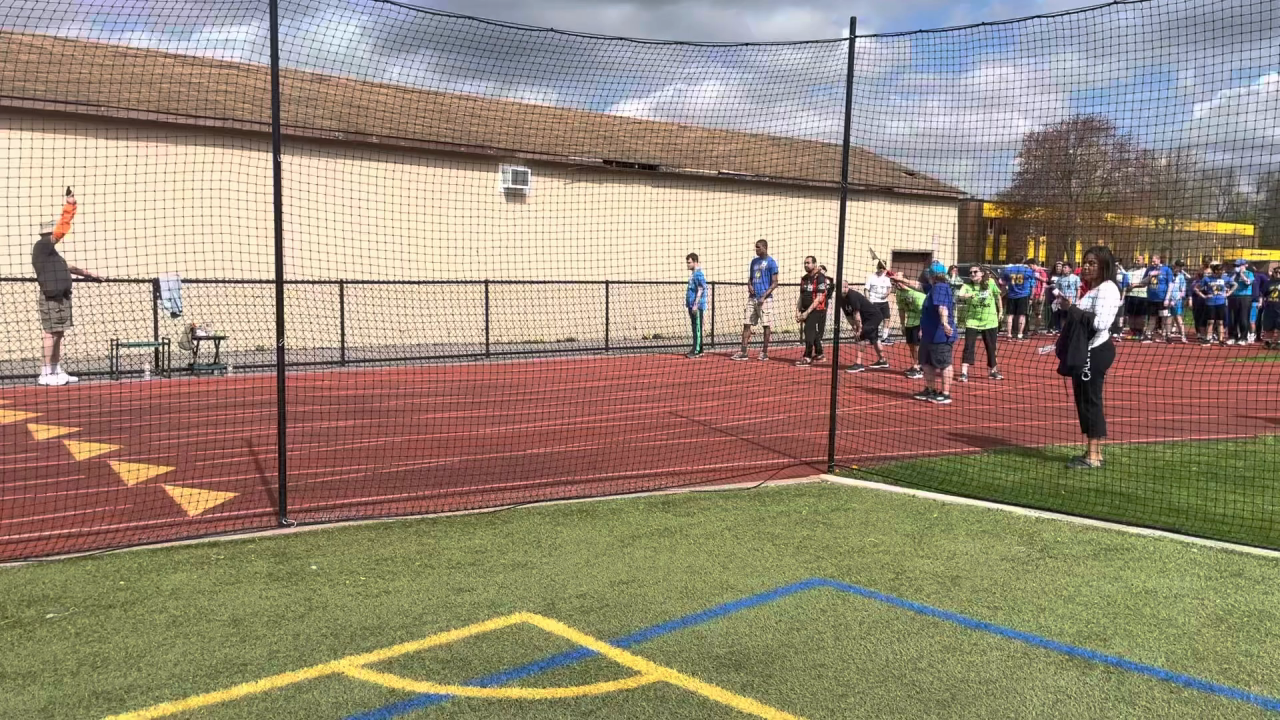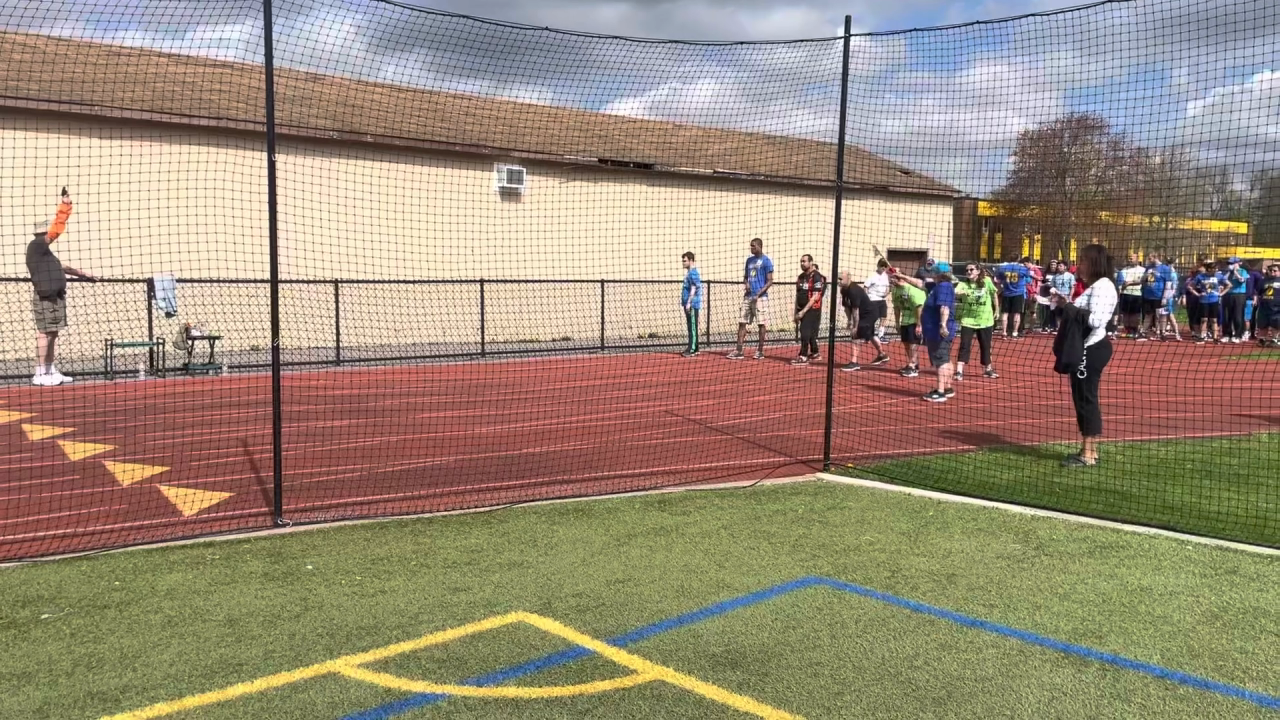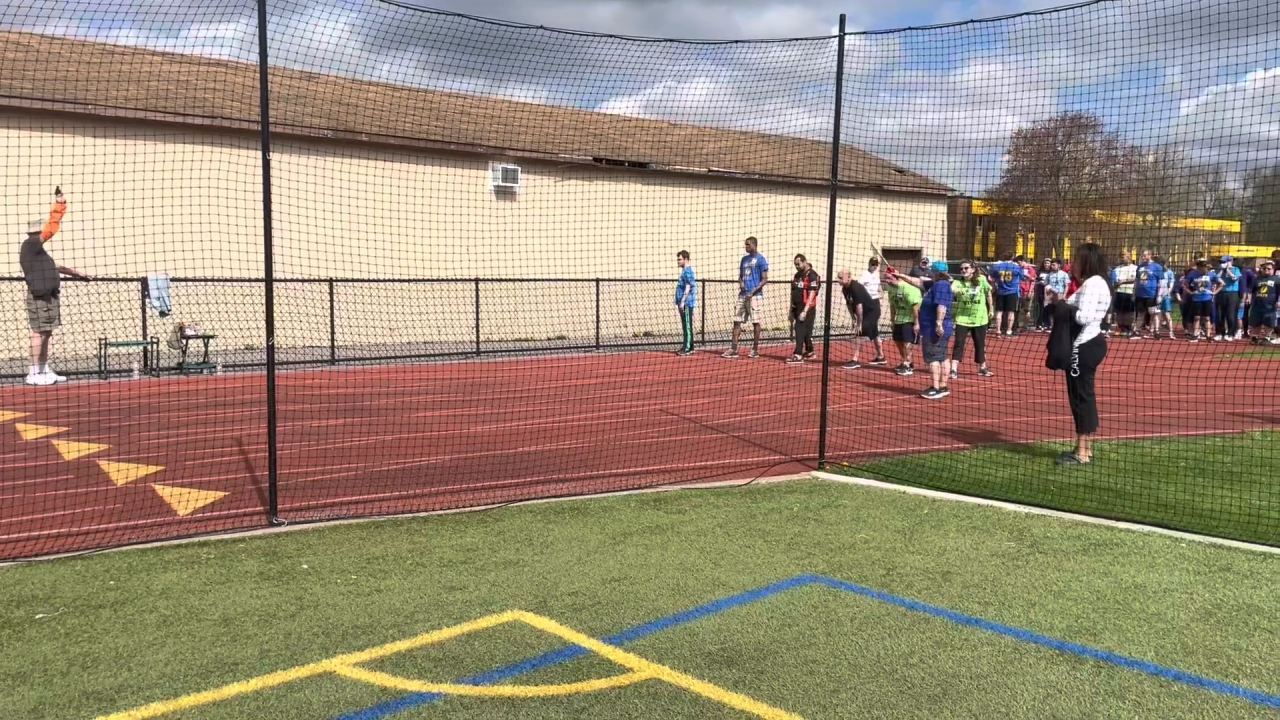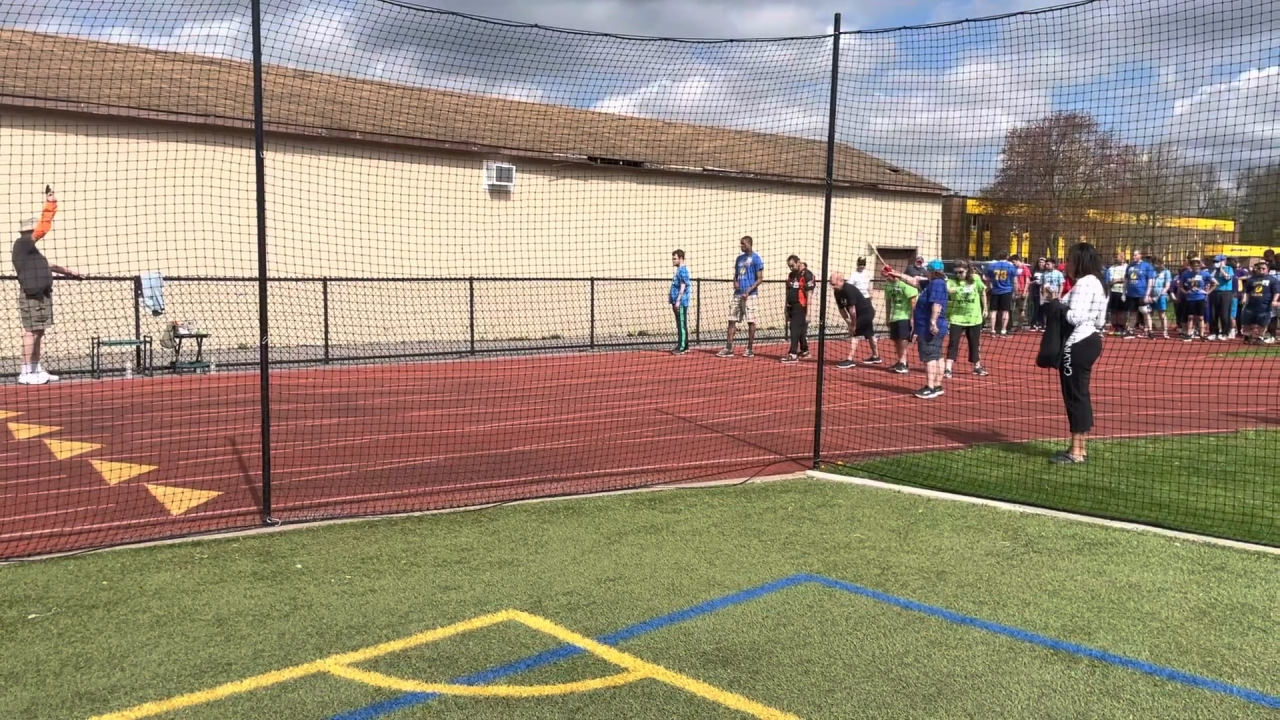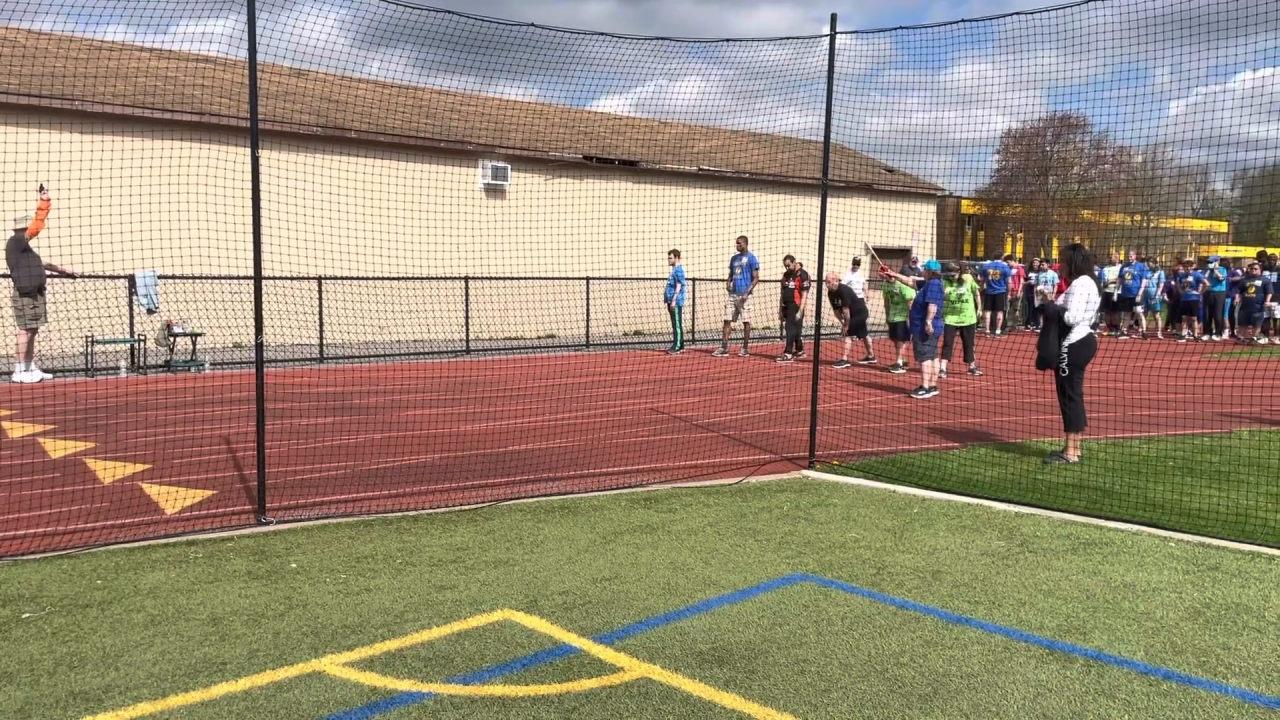
dt=0.4s
person 1, frame 1
left shoulder: (1107, 289)
right shoulder: (1095, 289)
left elbow: (1101, 322)
left wrist: (1073, 311)
left hip: (1094, 352)
right hip: (1088, 351)
left knee: (1090, 401)
right knee: (1086, 401)
left ankle: (1093, 457)
right ankle: (1094, 452)
person 1, frame 2
left shoulder: (1102, 286)
right shoulder: (1095, 286)
left elbow: (1095, 319)
left wrist: (1069, 308)
right wrist: (1069, 306)
left hip: (1091, 350)
right hip: (1089, 349)
left knee: (1086, 399)
right knee: (1085, 399)
left ankle: (1088, 455)
right ankle: (1090, 450)
person 1, frame 3
left shoulder: (1091, 284)
right shoulder: (1098, 284)
left elbow: (1083, 316)
left wrist: (1060, 305)
right wrist: (1064, 303)
left hip: (1083, 347)
right hip: (1090, 344)
left knee: (1080, 397)
right knee: (1084, 396)
left ankle: (1081, 453)
right ankle: (1085, 448)
person 1, frame 4
left shoulder: (1083, 283)
right shoulder: (1096, 284)
left elbow: (1074, 316)
right elbow: (1100, 321)
left hip: (1077, 346)
right hip: (1088, 342)
left knee: (1075, 396)
right knee: (1080, 396)
left ankle: (1076, 452)
right ankle: (1079, 448)
person 1, frame 5
left shoulder: (1079, 284)
right shoulder: (1087, 283)
left elbow: (1072, 317)
right wrist: (1055, 307)
left hip: (1073, 346)
right hip: (1081, 343)
left knee: (1069, 396)
right knee: (1073, 396)
left ankle: (1070, 452)
right ankle: (1074, 447)
person 2, frame 1
left shoulder: (50, 251)
right shoulder: (42, 246)
left elbow: (65, 267)
right elbow: (60, 230)
left wrist: (88, 274)
right wrist: (69, 207)
left hip: (60, 297)
right hip: (51, 298)
left knee: (58, 334)
right knee: (50, 333)
left ankle: (56, 371)
right ankle: (46, 373)
person 2, frame 2
left shoulder: (44, 251)
right shoulder: (36, 246)
left elbow: (60, 267)
right elbow: (55, 231)
left wrist: (82, 273)
right wrist: (64, 207)
left hip: (54, 297)
right hip: (45, 298)
left knee: (52, 333)
right knee: (45, 333)
left ankle: (50, 371)
right ankle: (40, 373)
person 2, frame 3
left shoulder: (38, 250)
right shoulder: (30, 244)
left elbow: (54, 266)
right elbow: (49, 230)
left wrist: (76, 273)
right wrist: (59, 207)
left hip: (48, 296)
right hip: (39, 297)
left knee: (46, 333)
right knee: (39, 332)
left ankle: (44, 370)
right ankle: (34, 373)
person 2, frame 4
left shoulder: (31, 249)
right shoulder: (22, 243)
left elbow: (47, 265)
right elbow: (42, 229)
left wrist: (69, 271)
right wrist: (50, 205)
left hip: (40, 295)
right hip: (32, 296)
left knee: (38, 332)
right knee: (31, 332)
left ankle: (37, 369)
right ankle: (26, 372)
person 2, frame 5
left shoulder: (24, 247)
right shoulder: (15, 242)
left elbow: (40, 263)
right elbow: (35, 228)
left wrist: (62, 270)
right wrist: (44, 204)
left hip: (34, 293)
right hip: (25, 295)
left knee: (32, 330)
right knee: (25, 330)
left ankle: (31, 368)
right ankle: (19, 371)
